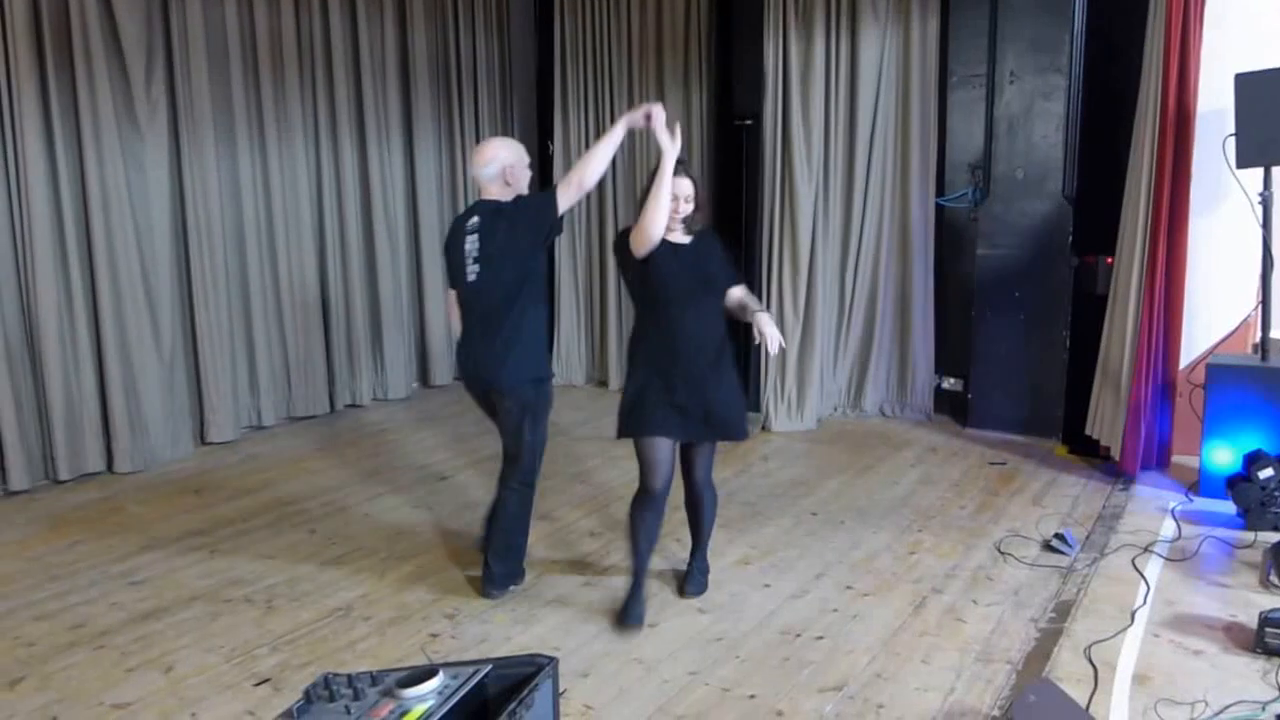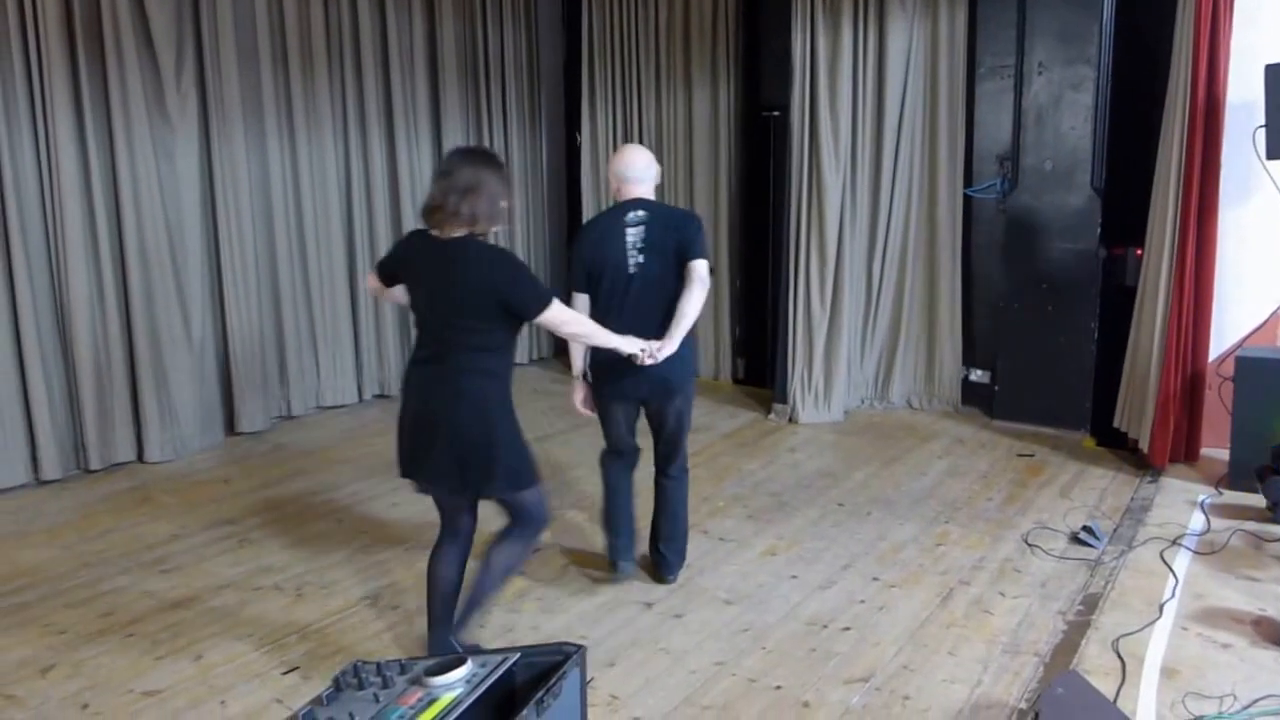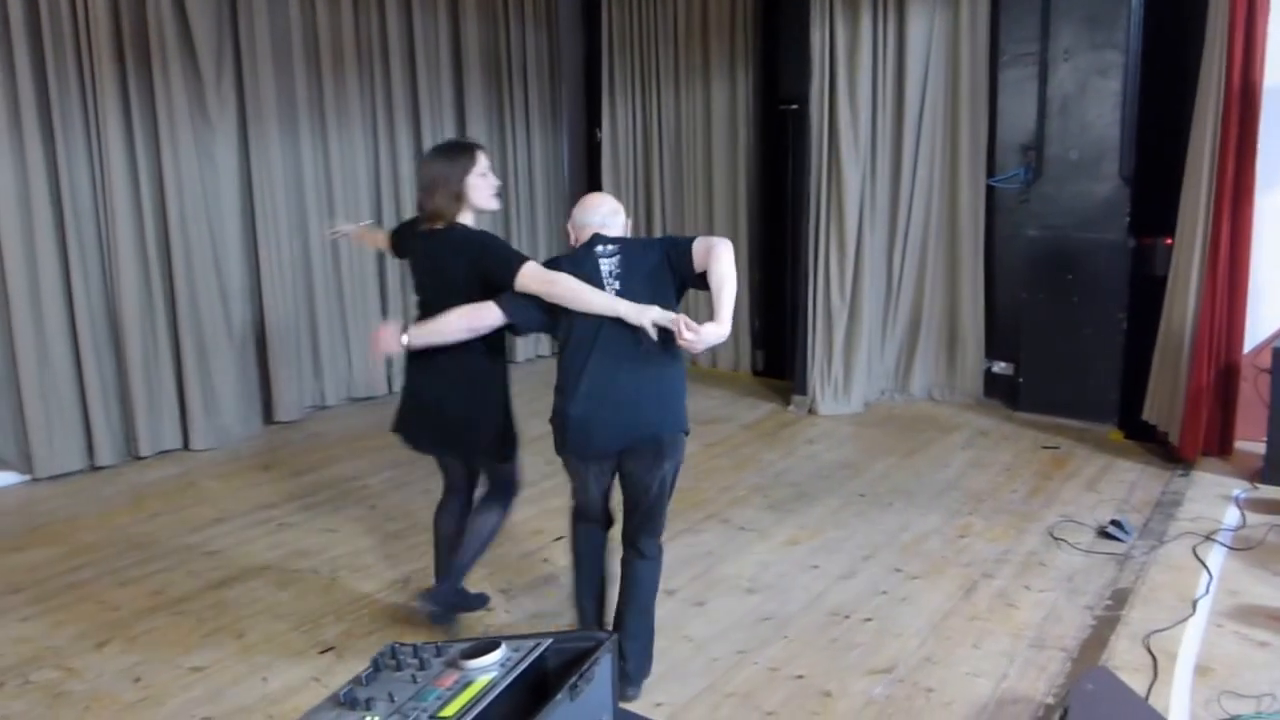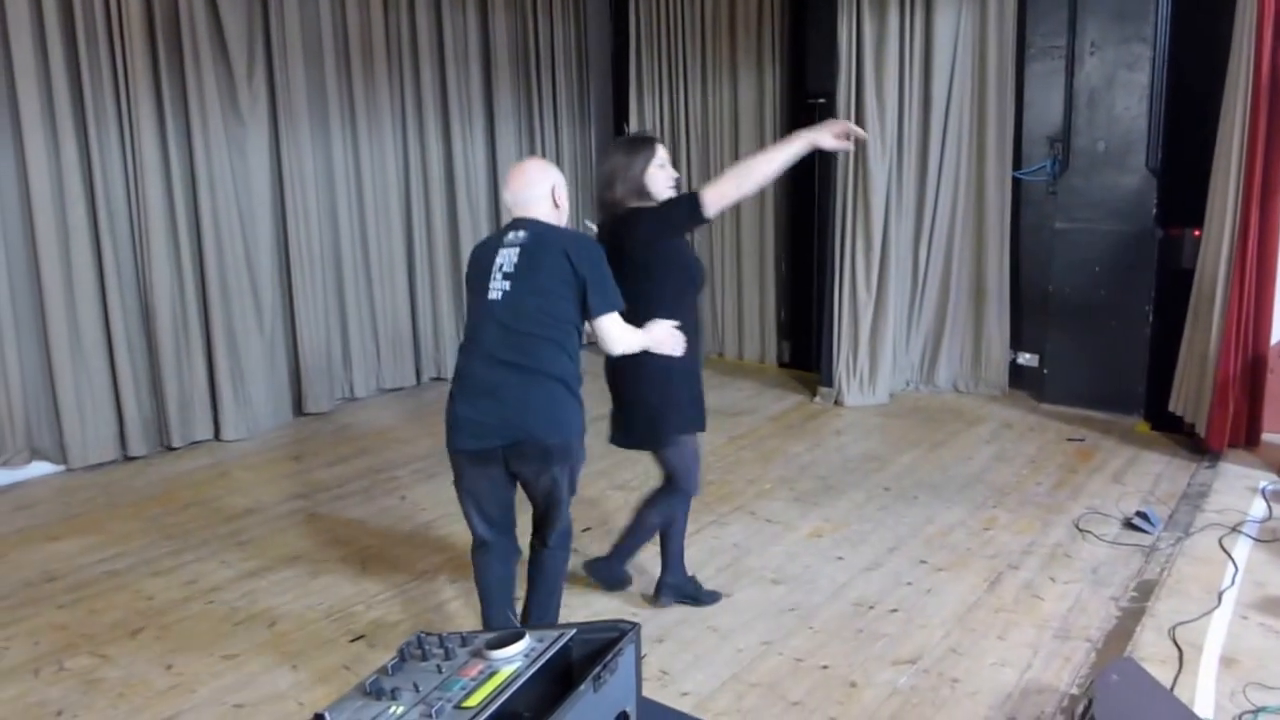
dt=1s
person 1, frame 1
left shoulder: (709, 245)
right shoulder: (632, 243)
left elbow: (734, 295)
right elbow: (650, 233)
left wrist: (756, 314)
right wrist: (666, 159)
left hip: (709, 376)
right hip: (656, 379)
left knee: (697, 475)
right knee: (654, 487)
left ankle: (699, 560)
right ankle: (636, 584)
person 1, frame 2
left shoulder: (413, 248)
right shoulder: (493, 266)
left elbow: (378, 284)
right elbow: (564, 322)
right wrist: (622, 343)
left hip: (425, 402)
right hip: (473, 409)
left knee: (455, 526)
right knee: (531, 517)
left ankle: (441, 645)
right ankle: (456, 627)
person 1, frame 3
left shoulder: (419, 235)
right shoulder: (477, 247)
left elbow: (381, 238)
right elbow: (541, 282)
left wrist: (354, 231)
right wrist: (624, 307)
left hip: (430, 381)
right hip: (471, 385)
left knee: (459, 485)
right knee: (502, 488)
left ankle: (447, 588)
right ankle: (446, 590)
person 1, frame 4
left shoulder: (621, 229)
right shoulder: (653, 224)
right elbow: (734, 185)
right wrist: (807, 138)
left hip: (650, 368)
right hip: (654, 373)
left knee: (681, 474)
right knee: (682, 479)
left ankle: (673, 581)
right ankle: (611, 561)
person 2, frame 1
left shoulder: (460, 229)
right shoulder: (519, 220)
right elbow: (581, 180)
right wrist: (625, 122)
left hip: (476, 366)
right hip: (519, 369)
left knee: (519, 455)
right knee: (520, 465)
left ankle: (502, 546)
right ankle: (500, 573)
person 2, frame 2
left shoulder: (593, 232)
right shoulder: (684, 223)
left elbow: (579, 312)
right elbow: (698, 282)
left wrist: (579, 376)
right wrist: (671, 341)
left hip: (613, 371)
right hip: (671, 370)
left knee: (619, 456)
right knee: (671, 465)
left ankle: (621, 552)
right ankle: (668, 561)
person 2, frame 3
left shoulder: (553, 274)
right shoulder: (656, 254)
left elbow: (480, 317)
right elbow: (718, 247)
left wrist: (408, 336)
right wrist: (720, 321)
left hip: (584, 424)
right hip: (655, 421)
left knee: (590, 521)
right knee: (642, 541)
left ankle: (589, 630)
right ankle: (629, 670)
person 2, frame 4
left shoulder: (482, 254)
right shoulder: (578, 248)
right elbow: (614, 340)
right wrist: (651, 337)
left hip: (472, 421)
right hip: (546, 419)
left knee: (491, 539)
right knee: (551, 531)
